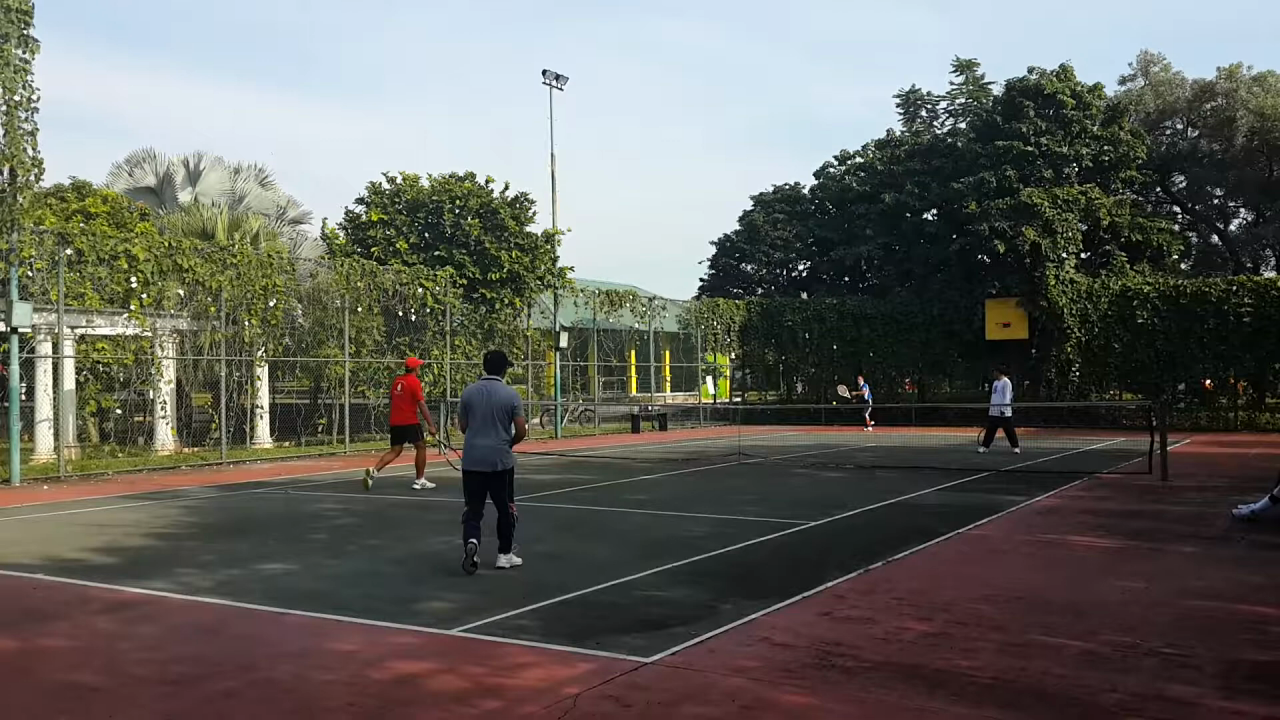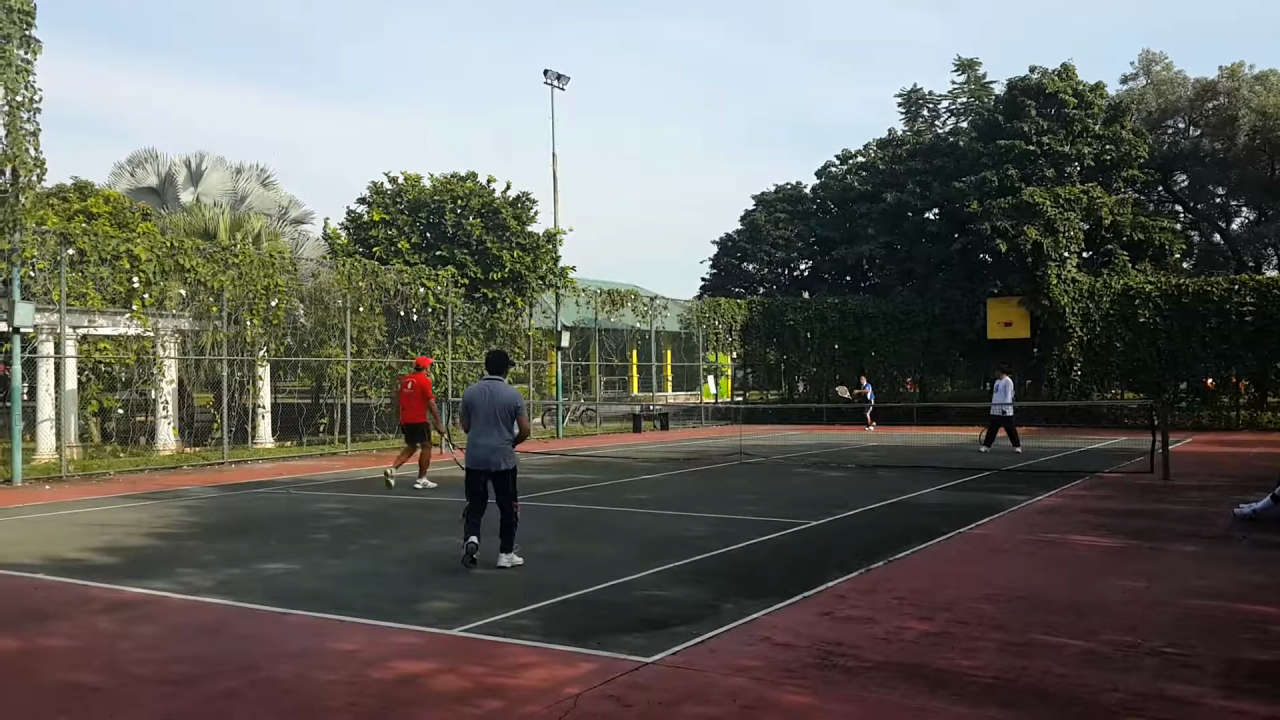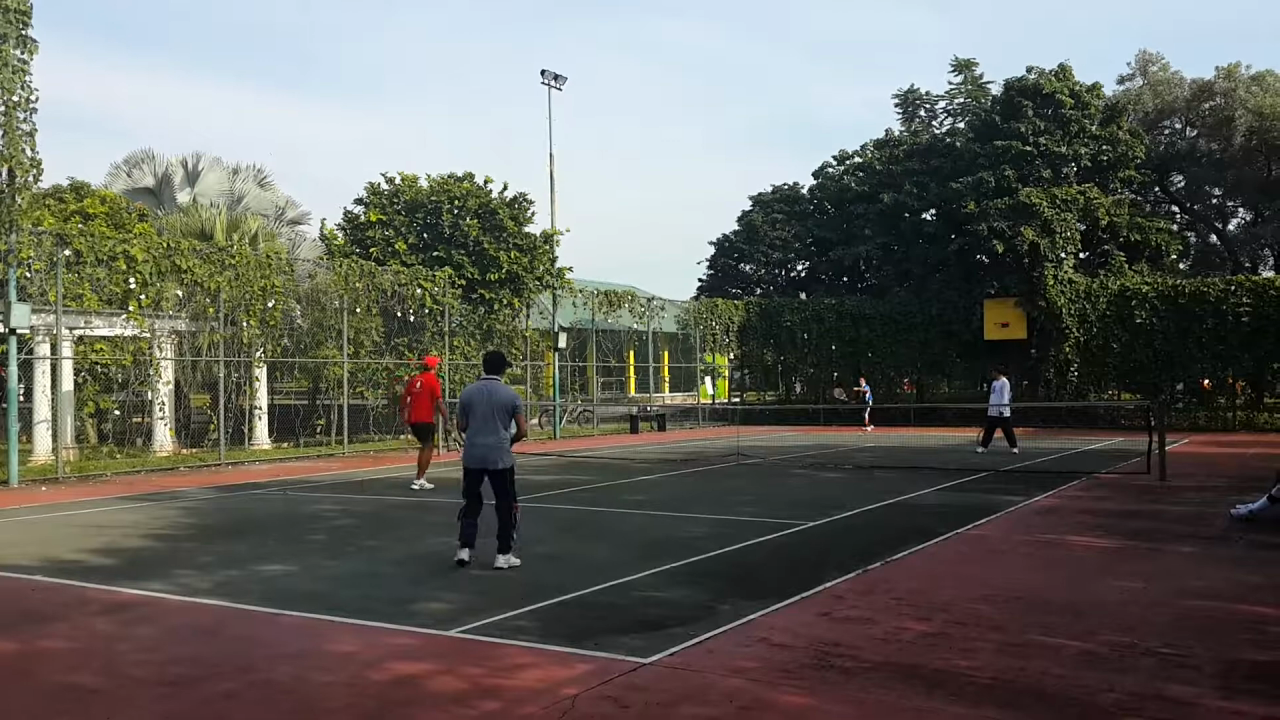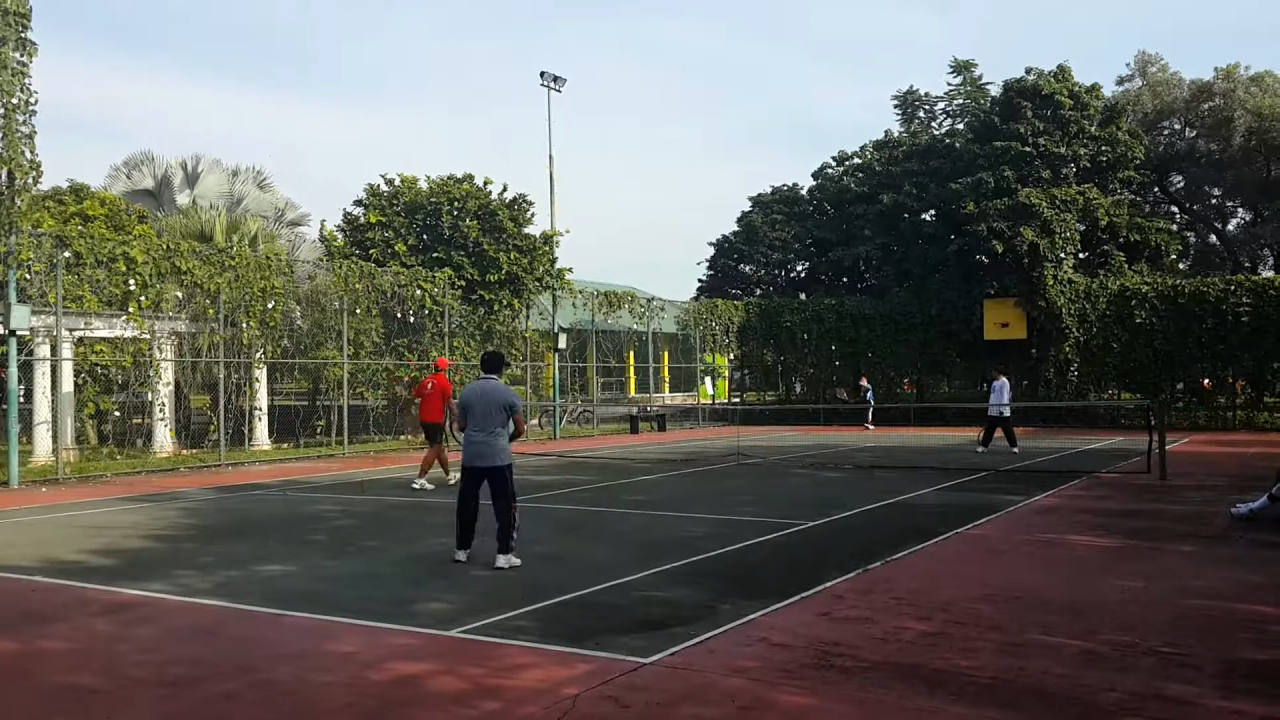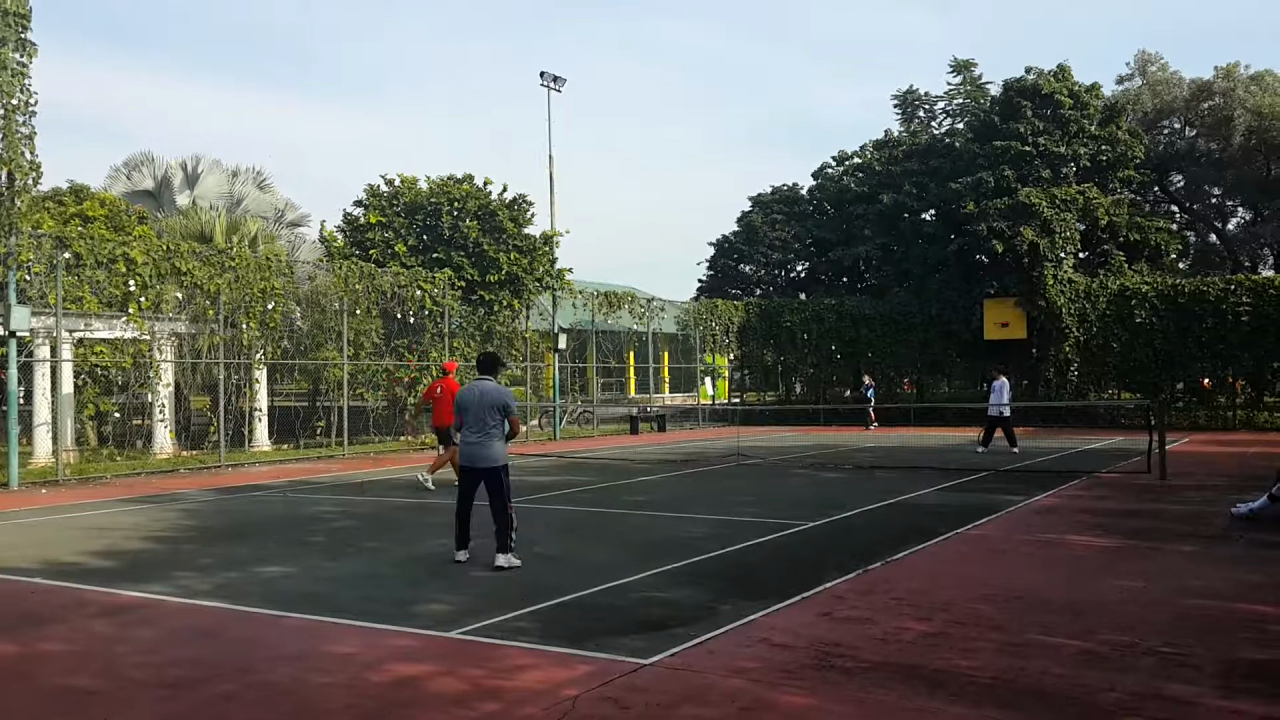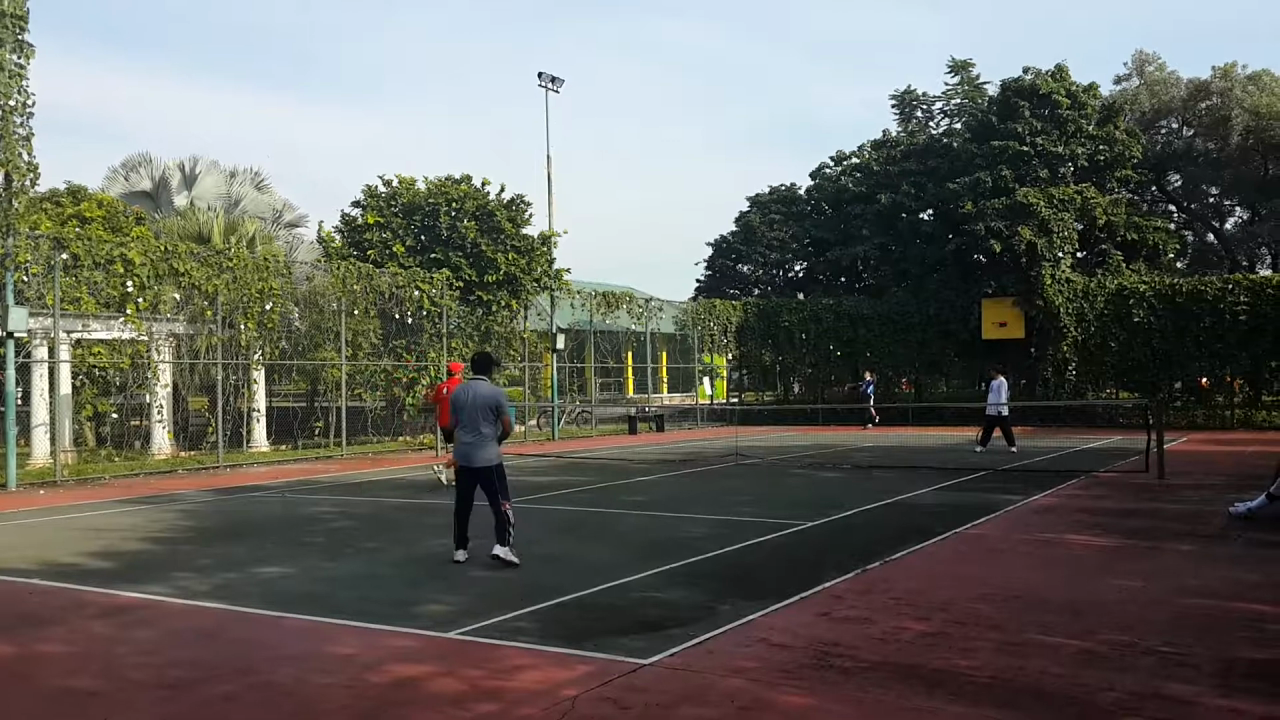
dt=0.1s
person 1, frame 1
left shoulder: (468, 392)
right shoulder: (511, 395)
left elbow: (463, 426)
right elbow: (521, 431)
left hip: (472, 459)
right hip: (500, 459)
left knee: (473, 508)
right knee: (505, 508)
left ankle: (472, 542)
right ankle: (504, 554)
person 1, frame 2
left shoulder: (470, 392)
right shoulder: (514, 395)
left elbow: (465, 426)
right elbow: (525, 431)
left hip: (475, 458)
right hip: (503, 458)
left knee: (474, 505)
right knee: (508, 508)
left ankle: (471, 539)
right ankle: (506, 554)
person 1, frame 3
left shoulder: (468, 392)
right shoulder: (511, 394)
left elbow: (462, 426)
right elbow: (522, 431)
left hip: (473, 457)
right hip: (501, 458)
left knee: (471, 505)
right knee: (507, 507)
left ankle: (464, 549)
right ankle: (503, 555)
person 1, frame 4
left shoulder: (467, 392)
right shoulder: (508, 393)
left elbow: (461, 425)
right elbow: (520, 429)
left hip: (471, 456)
right hip: (499, 457)
left knee: (467, 504)
right knee: (506, 507)
left ankle: (462, 549)
right ankle: (504, 555)
person 1, frame 5
left shoulder: (462, 392)
right shoulder: (503, 393)
left elbow: (456, 426)
right elbow: (515, 429)
left hip: (466, 457)
right hip: (494, 457)
left knee: (464, 505)
right knee: (503, 507)
left ankle: (461, 549)
right ankle: (503, 554)
person 1, frame 6
left shoulder: (457, 392)
right shoulder: (496, 393)
left elbow: (451, 426)
right elbow: (507, 429)
left hip: (462, 457)
right hip: (488, 457)
left knee: (462, 505)
right knee: (501, 504)
left ankle: (460, 549)
right ankle: (502, 546)
